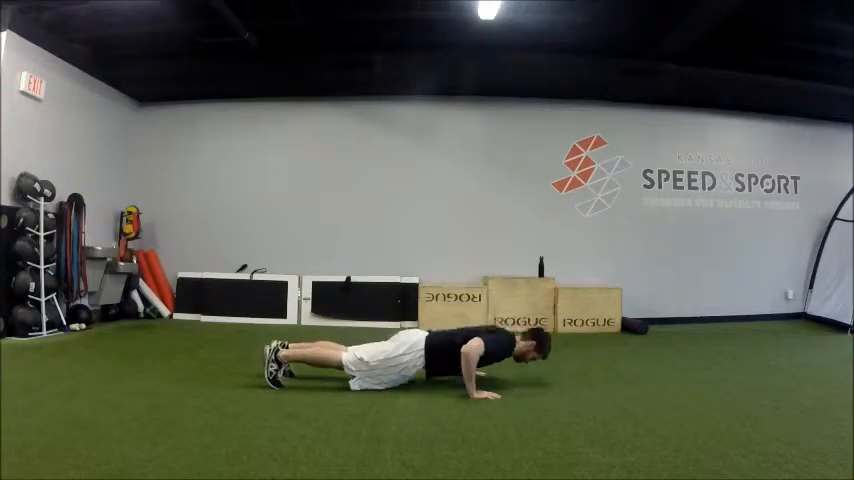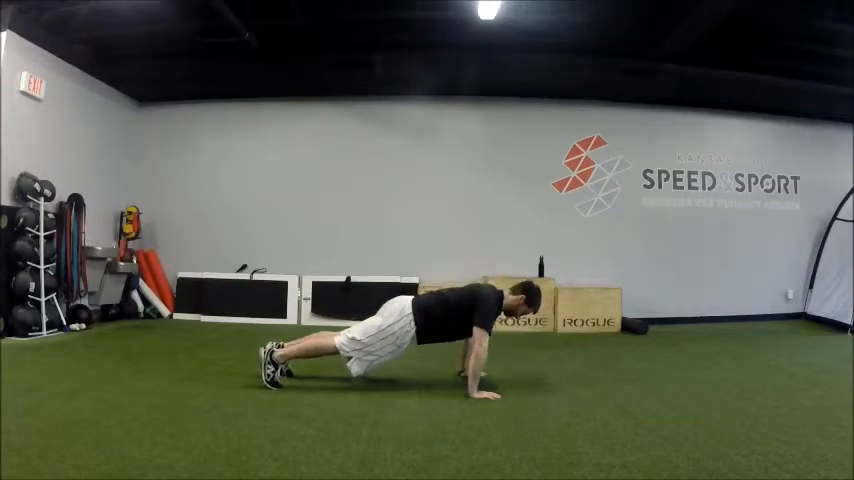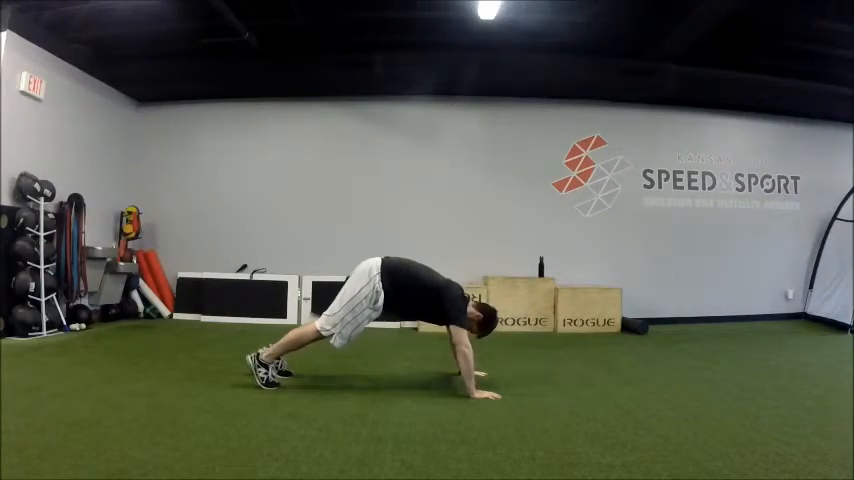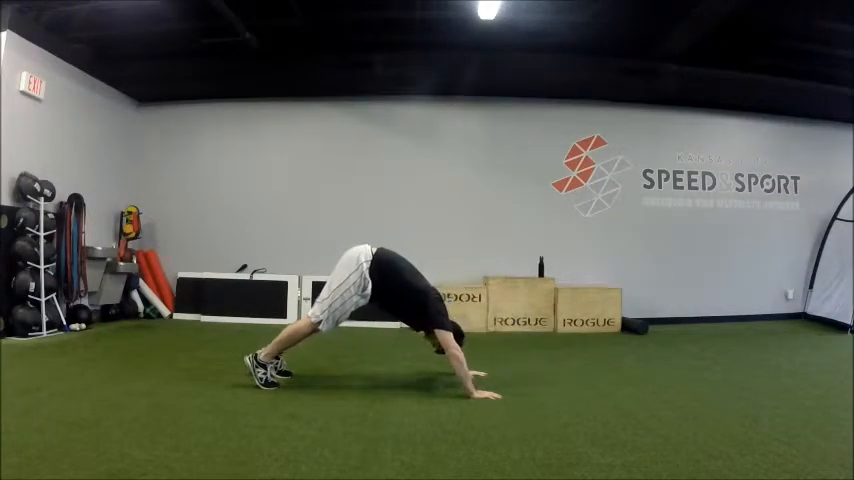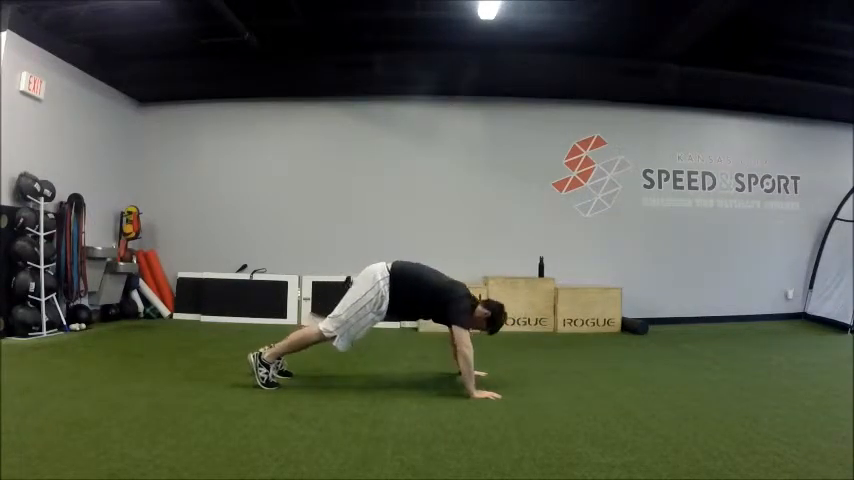
dt=1s
person 1, frame 1
left shoulder: (499, 336)
right shoulder: (504, 343)
right elbow: (468, 351)
left wrist: (467, 371)
right wrist: (473, 391)
left hip: (417, 341)
right hip: (416, 354)
left knee: (346, 353)
right knee: (347, 361)
left ankle: (285, 347)
right ankle: (282, 355)
person 1, frame 2
left shoulder: (486, 296)
right shoulder: (490, 301)
left elbow: (470, 336)
right elbow: (480, 346)
left wrist: (465, 368)
right wrist: (474, 390)
left hip: (407, 311)
right hip: (407, 320)
left knee: (343, 340)
right knee: (343, 345)
left ankle: (280, 348)
right ankle: (277, 356)
person 1, frame 3
left shoulder: (451, 299)
right shoulder: (455, 300)
left elbow: (455, 342)
right elbow: (462, 346)
left wrist: (464, 370)
right wrist: (473, 391)
left hip: (378, 279)
right hip: (376, 281)
left knee: (326, 326)
right knee: (326, 327)
left ankle: (273, 354)
right ankle: (264, 358)
person 1, frame 4
left shoulder: (429, 307)
right shoulder: (434, 308)
left elbow: (450, 351)
right elbow: (453, 350)
left wrist: (463, 371)
right wrist: (472, 391)
left hip: (366, 265)
right hip: (364, 267)
left knee: (319, 320)
right knee: (318, 320)
left ankle: (272, 357)
right ankle: (262, 359)
person 1, frame 5
left shoulder: (457, 299)
right shoulder: (461, 301)
left elbow: (456, 343)
right elbow: (464, 347)
left wrist: (464, 369)
right wrist: (473, 391)
left hip: (384, 282)
right hip: (381, 285)
left knee: (329, 330)
right knee: (330, 330)
left ankle: (274, 353)
right ankle: (266, 358)
